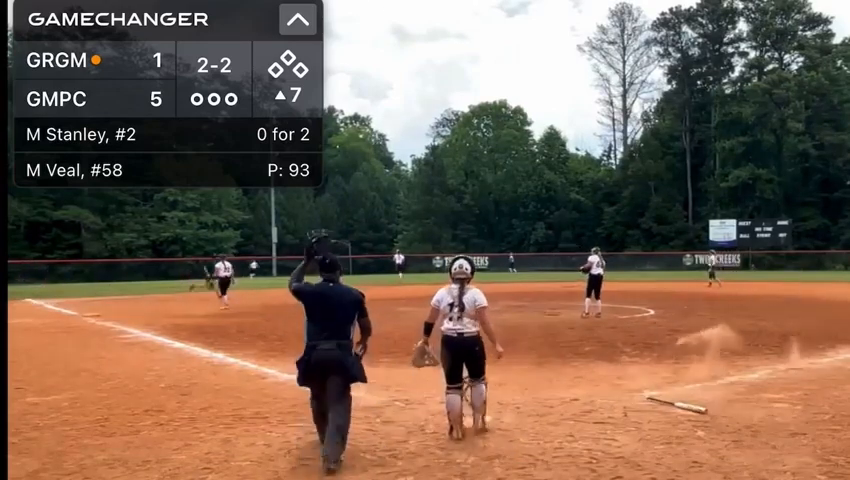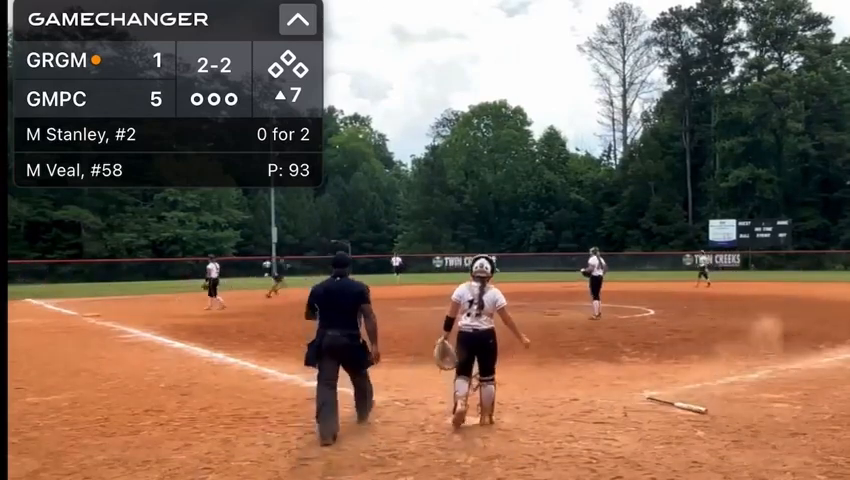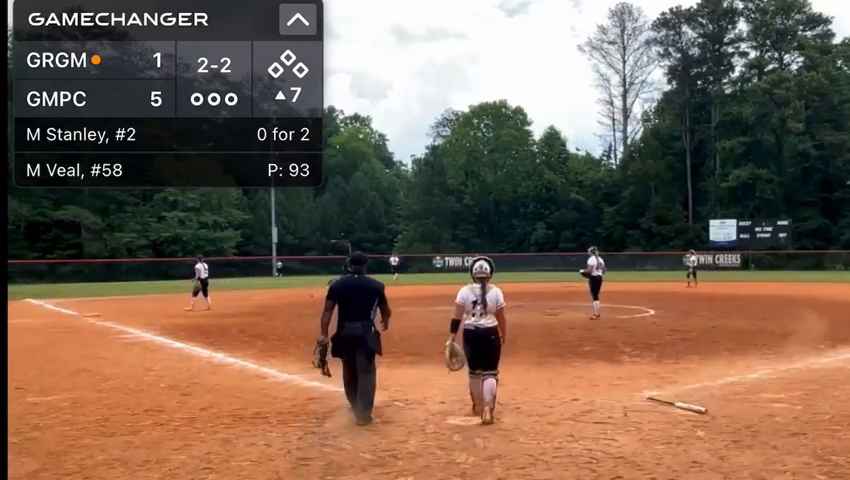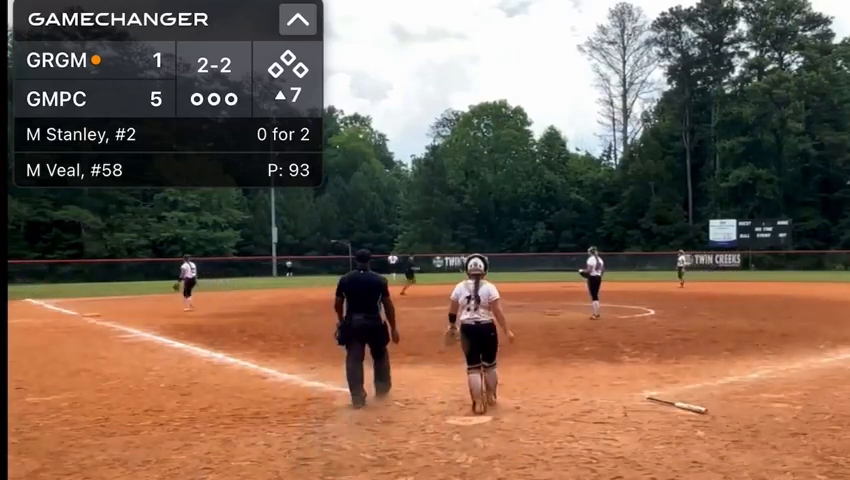
dt=0.5s
person 1, frame 1
left shoulder: (309, 291)
right shoulder: (354, 295)
left elbow: (293, 284)
right elbow: (366, 327)
left wrist: (305, 261)
right wrist: (363, 341)
left hip: (315, 354)
right hip: (341, 355)
left knee: (318, 399)
right knee: (339, 405)
left ankle: (325, 437)
right ankle: (332, 457)
person 1, frame 2
left shoulder: (318, 289)
right shoulder: (359, 288)
left elbow: (309, 315)
right elbow: (369, 317)
right wrist: (374, 345)
left hip: (325, 341)
right hip: (350, 341)
left knee: (326, 385)
right knee: (360, 379)
left ankle: (327, 431)
right ankle: (363, 412)
person 1, frame 3
left shoulder: (337, 285)
right shoulder: (375, 285)
left elbow: (327, 310)
right elbow: (386, 311)
left wrist: (323, 334)
right wrist: (385, 323)
left hip: (344, 332)
right hip: (365, 332)
left knee: (349, 371)
right knee: (366, 372)
left ankle: (355, 404)
right ankle: (363, 413)
person 1, frame 4
left shoulder: (345, 280)
right shoulder: (379, 280)
left elbow: (338, 305)
right elbow: (388, 306)
left wrist: (341, 321)
right wrist: (393, 328)
left hip: (352, 323)
right hip: (373, 323)
left knee: (354, 361)
right knee: (380, 356)
left ankle: (357, 398)
right ankle: (382, 388)
person 2, frame 1
left shoulder: (442, 293)
right shoulder: (476, 294)
left elbow: (431, 320)
right elbow: (485, 322)
left wrist: (425, 339)
right wrist: (495, 344)
left hip: (449, 342)
right hip: (471, 341)
left knee: (453, 386)
right knee: (478, 380)
left ankle: (456, 428)
right ankle: (478, 419)
person 2, frame 2
left shoulder: (462, 289)
right shoulder: (495, 293)
left elbow: (451, 315)
right elbow: (507, 319)
left wrist: (445, 335)
right wrist: (521, 337)
left hip: (465, 336)
right hip: (486, 337)
left knee: (462, 374)
right knee: (487, 377)
left ankle: (460, 405)
right ankle: (486, 416)
person 2, frame 3
left shoulder: (465, 291)
right shoulder: (496, 292)
left elbow: (457, 317)
right elbow: (501, 318)
left wrist: (451, 338)
right wrist: (502, 335)
left hip: (470, 334)
right hip: (490, 334)
left knee: (474, 371)
right knee: (490, 372)
left ankle: (478, 406)
right ankle: (487, 411)
person 2, frame 4
left shoulder: (460, 288)
right shoulder: (489, 287)
left elbow: (452, 311)
right elbow: (497, 312)
left wrist: (452, 326)
right wrist: (507, 331)
left hip: (467, 329)
right hip: (487, 328)
left knee: (473, 367)
right knee: (489, 364)
left ankle: (478, 403)
right ankle: (491, 396)
